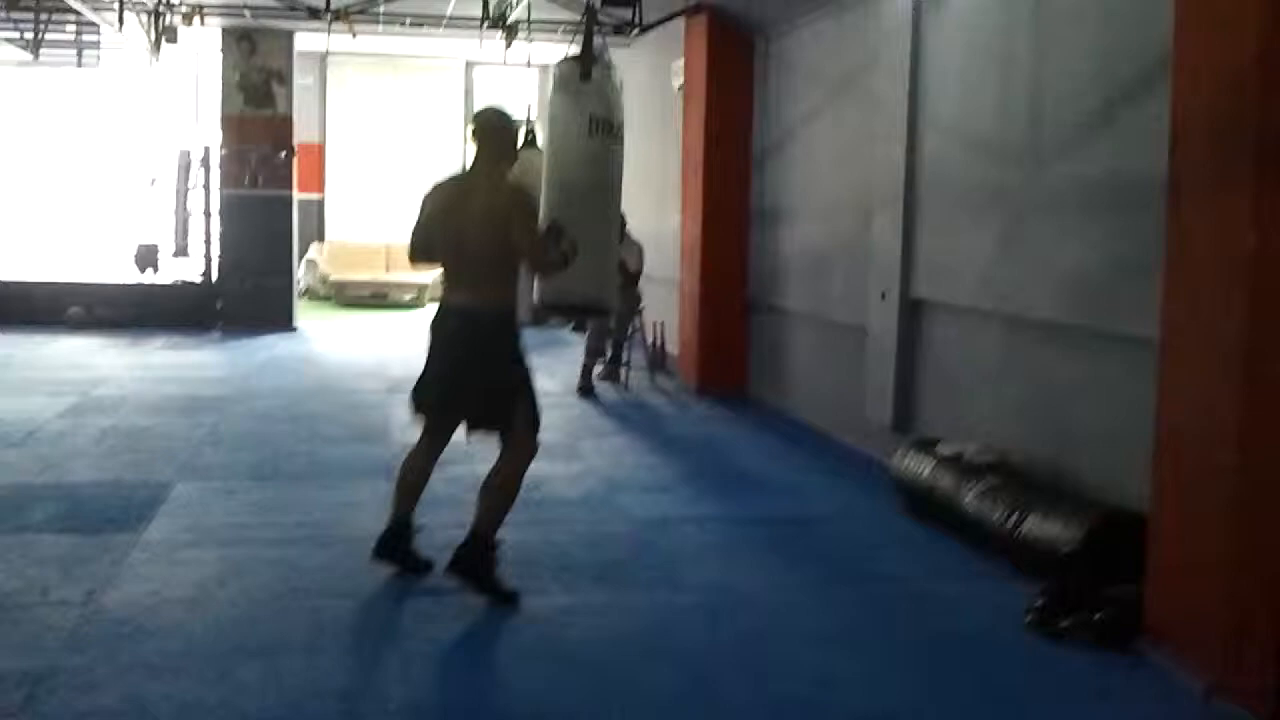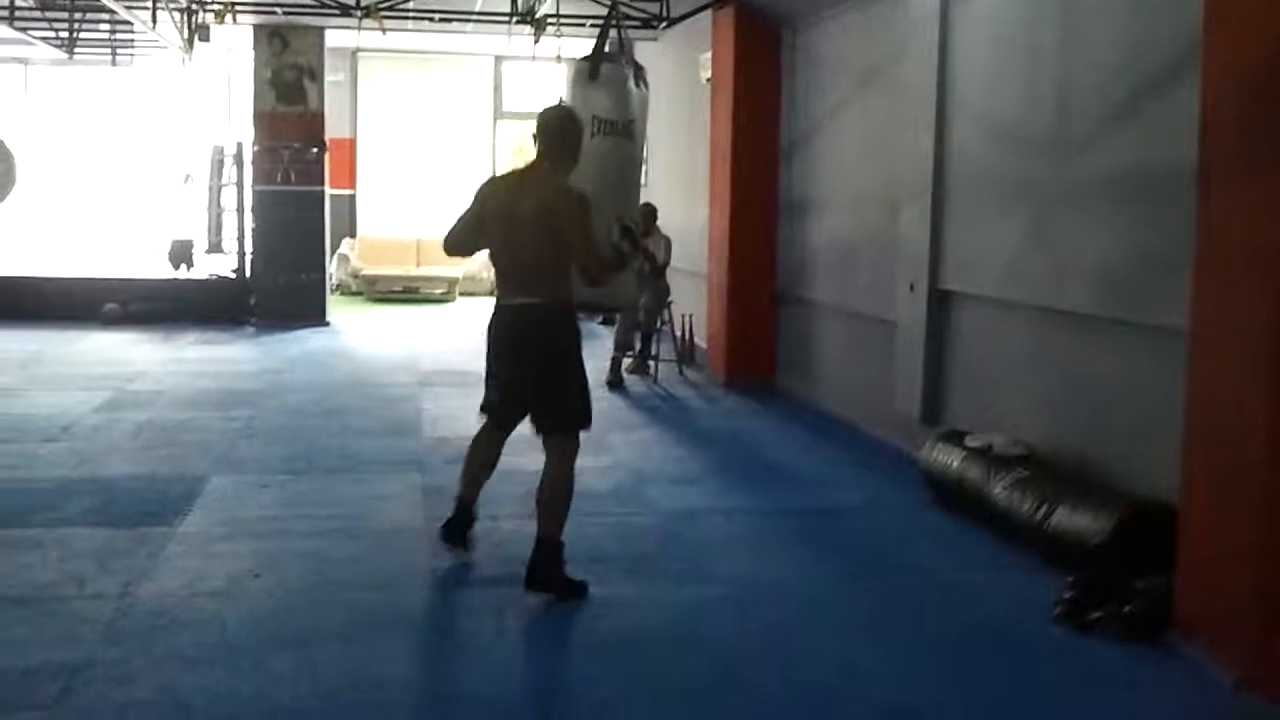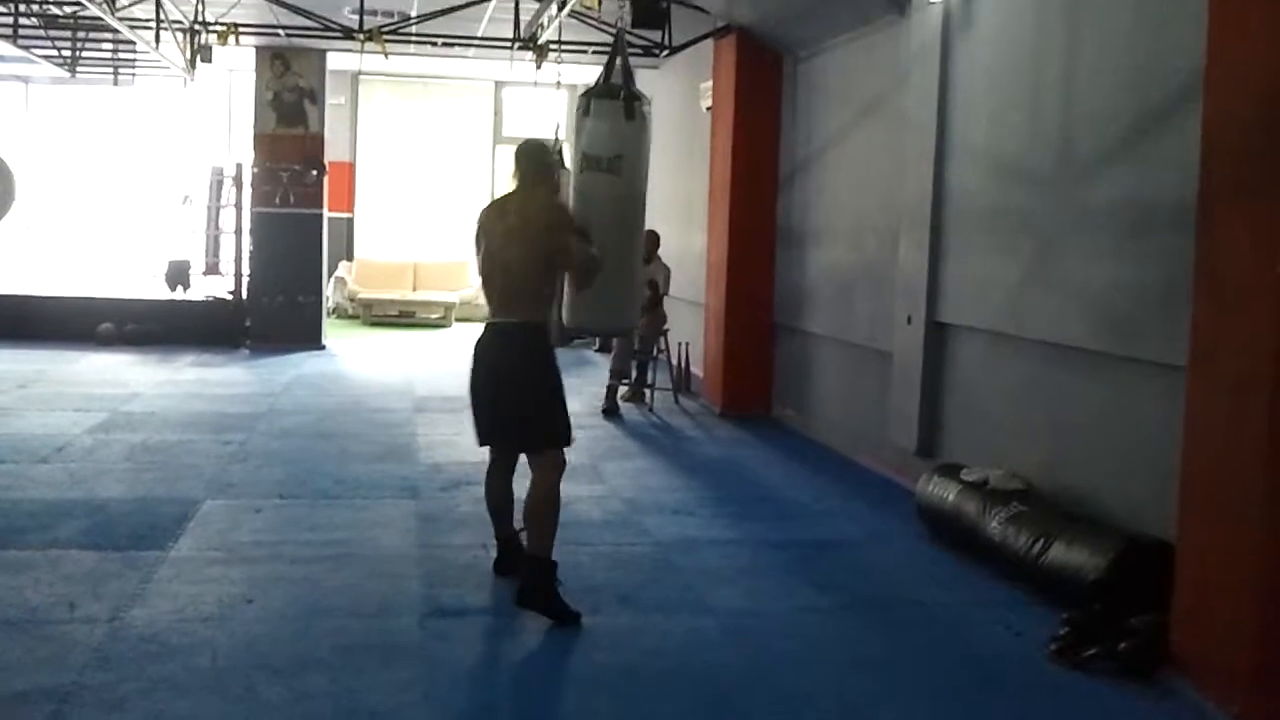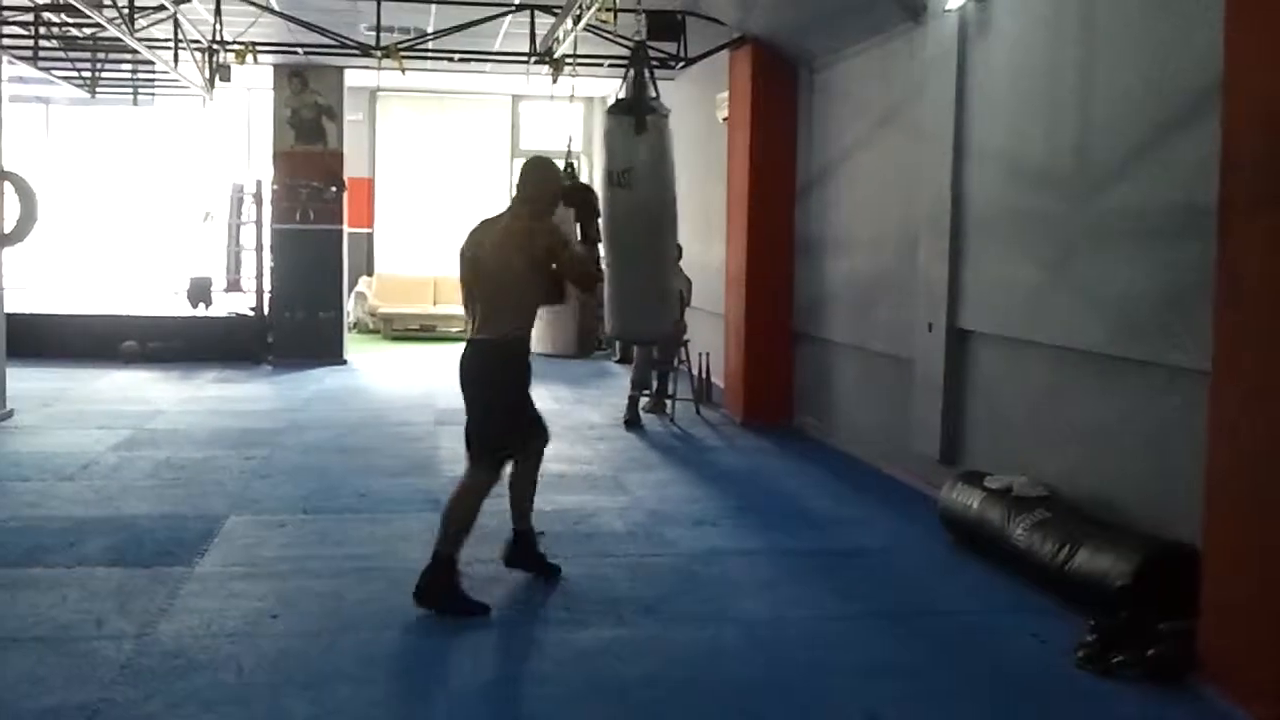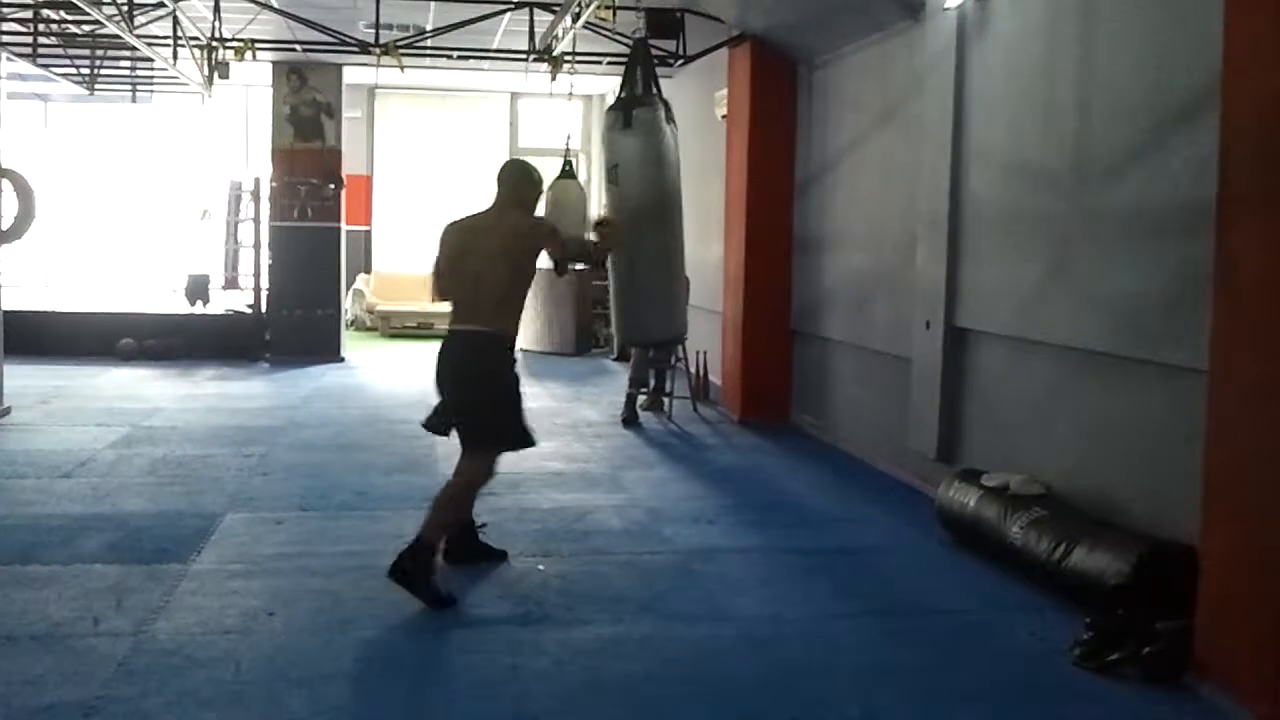
dt=0.4s
person 1, frame 1
left shoulder: (440, 194)
right shoulder: (513, 197)
left elbow: (418, 253)
right elbow: (538, 261)
right wrist: (562, 250)
left hip: (451, 323)
right hip: (492, 329)
left knee: (433, 435)
right knee: (521, 444)
left ankle: (397, 535)
right ankle: (475, 551)
person 1, frame 2
left shoulder: (494, 189)
right shoulder: (568, 198)
left elbow: (454, 245)
right elbow: (592, 273)
right wrist: (621, 257)
left hip: (506, 322)
right hip: (550, 326)
left knee: (496, 425)
right knee: (562, 448)
left ankle: (460, 519)
right ankle: (545, 562)
person 1, frame 3
left shoulder: (490, 214)
right shoulder: (549, 209)
right elbow: (583, 275)
right wrist: (581, 247)
left hip: (492, 343)
right hip: (527, 346)
left knee: (502, 457)
right knee: (547, 463)
left ankle: (508, 550)
right ankle: (538, 580)
person 1, frame 4
left shoulder: (482, 232)
right shoulder: (540, 230)
right elbow: (588, 281)
left hip: (480, 354)
right hip: (501, 358)
left knee: (533, 440)
right knee: (483, 471)
left ankle: (523, 543)
right ankle: (438, 578)
person 1, frame 5
left shoulder: (458, 230)
right shoulder: (528, 229)
left elbow: (444, 288)
right elbow: (586, 253)
right wrist: (605, 235)
left hip: (457, 348)
right hip: (488, 353)
left knee: (478, 451)
right knee: (478, 463)
left ankle: (461, 537)
right ankle: (417, 558)
